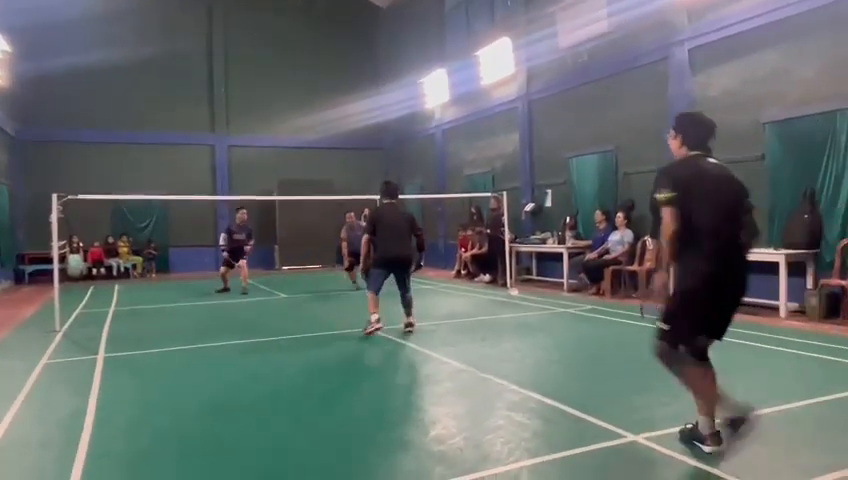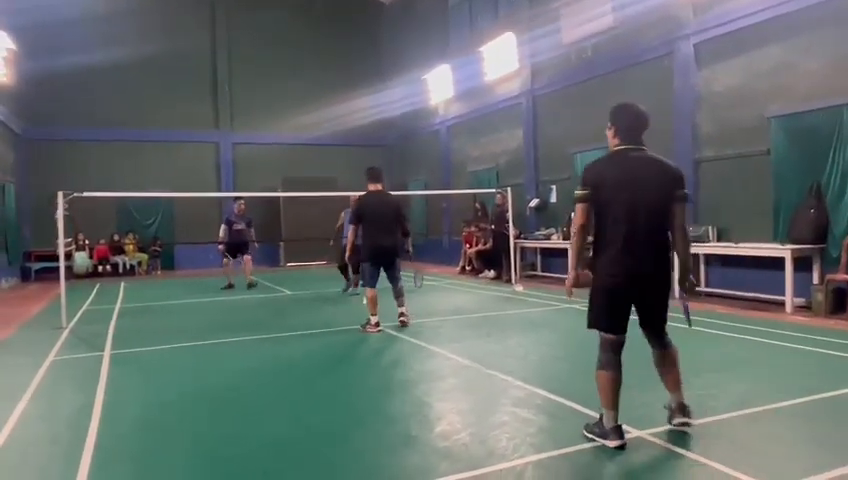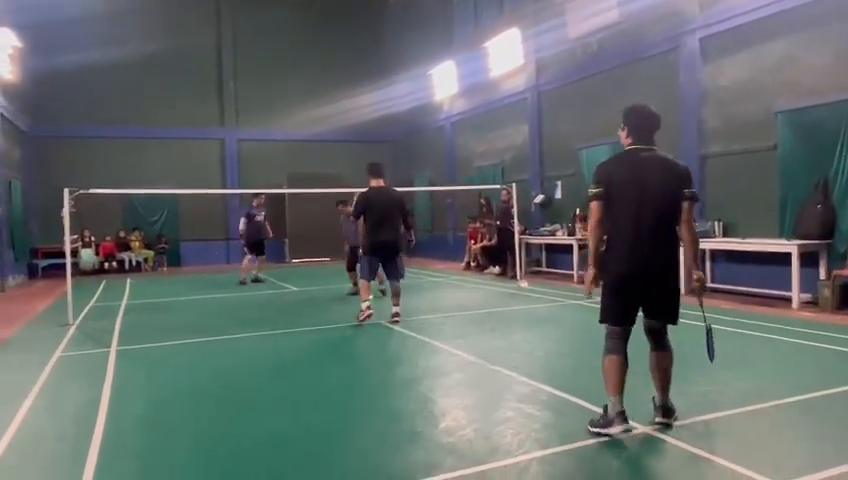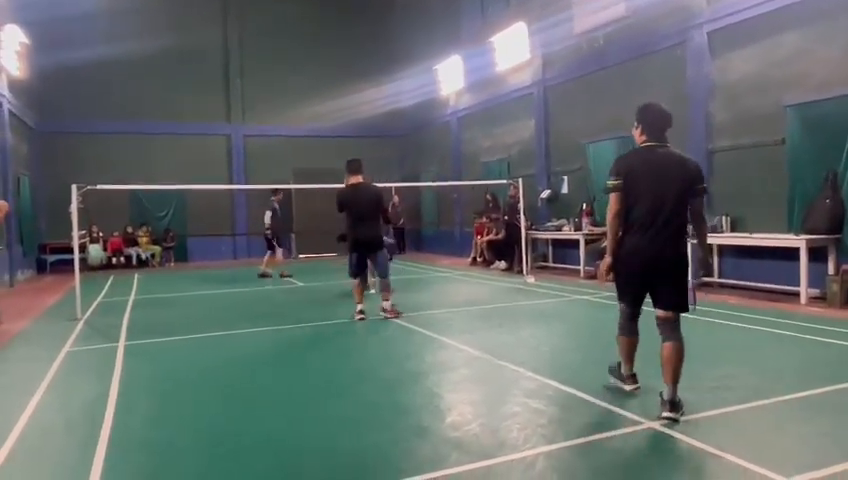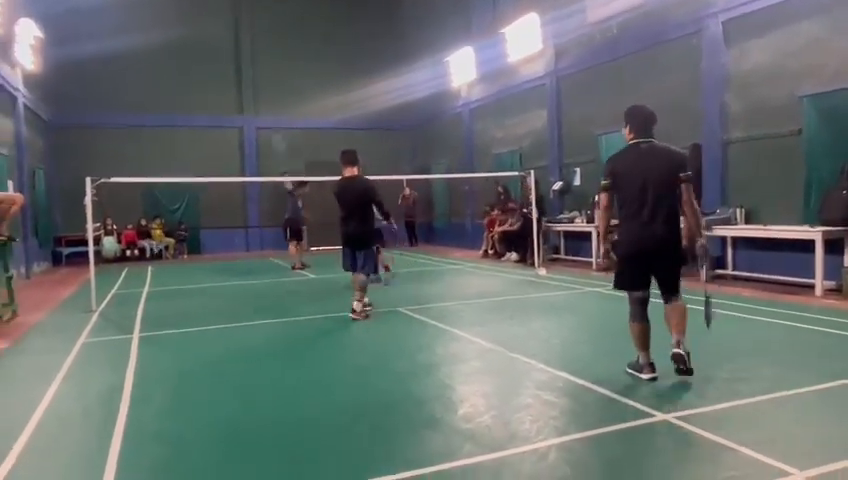
dt=0.5s
person 1, frame 1
left shoulder: (673, 173)
right shoulder: (728, 177)
left elbow: (670, 229)
right elbow: (750, 231)
left wrist: (664, 270)
left hip: (697, 275)
right hip: (731, 276)
left knee: (668, 347)
right knee: (695, 349)
left ankle: (731, 410)
right ankle: (708, 430)
person 1, frame 2
left shoulder: (596, 171)
right shoulder: (669, 171)
left elbow: (580, 225)
right elbow: (678, 227)
left wrist: (574, 268)
right wrist: (685, 270)
left hip: (612, 271)
right hip: (655, 271)
left knee: (610, 346)
right knee: (659, 336)
left ankle: (610, 426)
right ankle: (678, 406)
person 1, frame 3
left shoulder: (607, 170)
right shoulder: (677, 171)
left elbow: (596, 222)
right elbow: (685, 225)
left wrist: (593, 265)
right wrist: (695, 269)
left hip: (620, 267)
right hip: (662, 267)
left knee: (615, 338)
right knee: (658, 334)
left ankle: (614, 413)
right ankle: (663, 406)
person 1, frame 4
left shoulder: (624, 163)
right shoulder: (689, 167)
left elbow: (615, 213)
right elbow: (697, 215)
left wrist: (610, 253)
right wrist: (703, 251)
left hip: (632, 254)
right hip: (672, 256)
left knee: (629, 316)
right knee: (669, 324)
left ankle: (626, 374)
right ankle: (670, 399)
person 1, frame 5
left shoulder: (615, 163)
right shoulder: (675, 157)
left elbow: (605, 206)
right elbow: (687, 201)
left wrist: (604, 240)
right wrist: (697, 235)
left hip: (631, 242)
right hip: (666, 240)
left knee: (638, 302)
right knee: (672, 294)
left ankle: (645, 363)
right ankle: (679, 347)
person 2, frame 1
left shoulder: (376, 213)
right shoulder: (407, 215)
left elbow: (367, 239)
right elbow: (420, 238)
left wrist: (363, 261)
right wrist: (420, 258)
left hip: (382, 258)
right hip: (404, 258)
left knee: (372, 290)
right knee: (405, 291)
left ankle: (375, 319)
right ankle: (409, 321)
person 2, frame 2
left shoulder: (362, 201)
right shoulder: (394, 200)
left elbow: (353, 228)
right elbow: (403, 226)
left wrist: (349, 250)
right wrist: (408, 244)
left hip: (371, 249)
right hip: (392, 249)
left knee: (370, 286)
right knee: (396, 282)
left ankle: (373, 321)
right ankle: (403, 313)
person 2, frame 3
left shoulder: (365, 196)
right shoulder: (396, 195)
left elbow: (354, 216)
right elbow: (406, 219)
left wrist: (356, 202)
right wrist: (411, 236)
left hip: (371, 244)
right hip: (392, 244)
left knee: (365, 278)
right knee: (394, 278)
left ankle: (366, 306)
right ankle: (396, 311)
person 2, frame 4
left shoulder: (343, 193)
right shoulder: (374, 190)
right elbow: (385, 214)
right wrist: (389, 225)
left hip: (355, 241)
right hip: (375, 239)
left knee: (358, 277)
right knee: (383, 274)
left ankle: (359, 309)
right ankle: (387, 306)
person 2, frame 5
left shoulder: (338, 186)
right shoulder: (366, 183)
right elbow: (380, 207)
right wrist: (390, 221)
left hip: (347, 234)
right hip: (364, 233)
left knee: (354, 269)
right knee: (364, 271)
left ankle: (363, 300)
right ankle: (357, 308)
